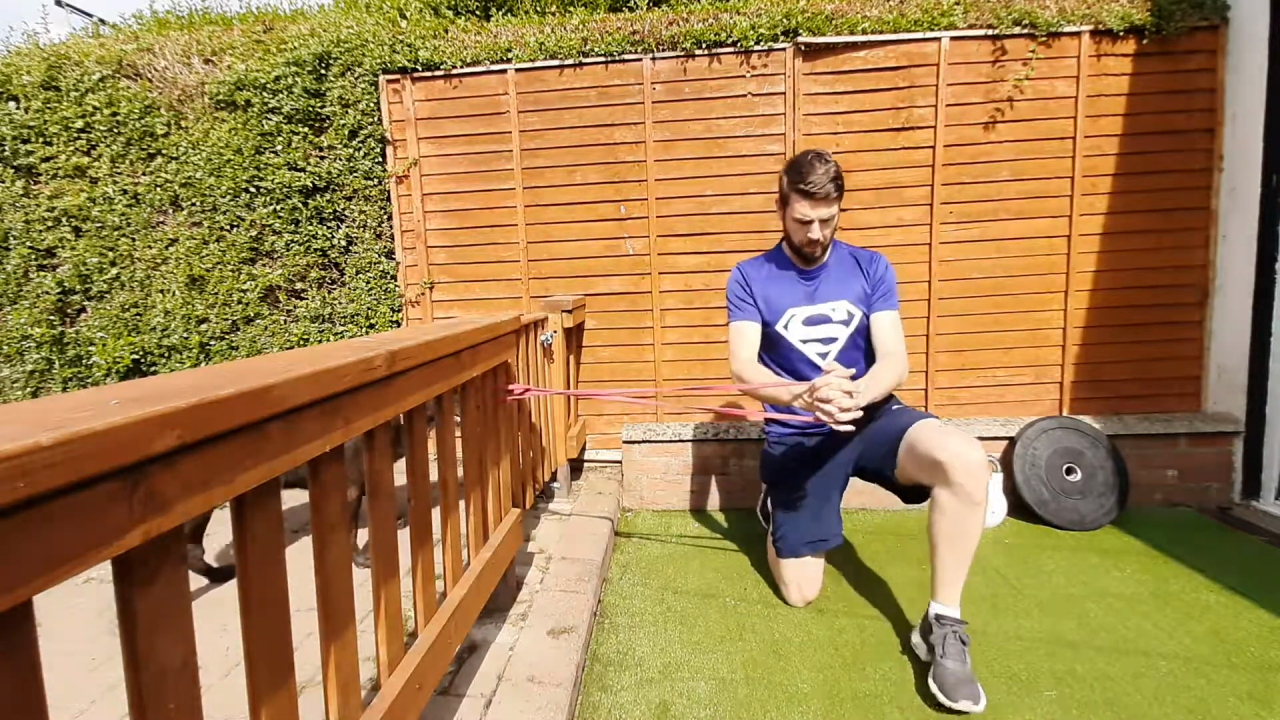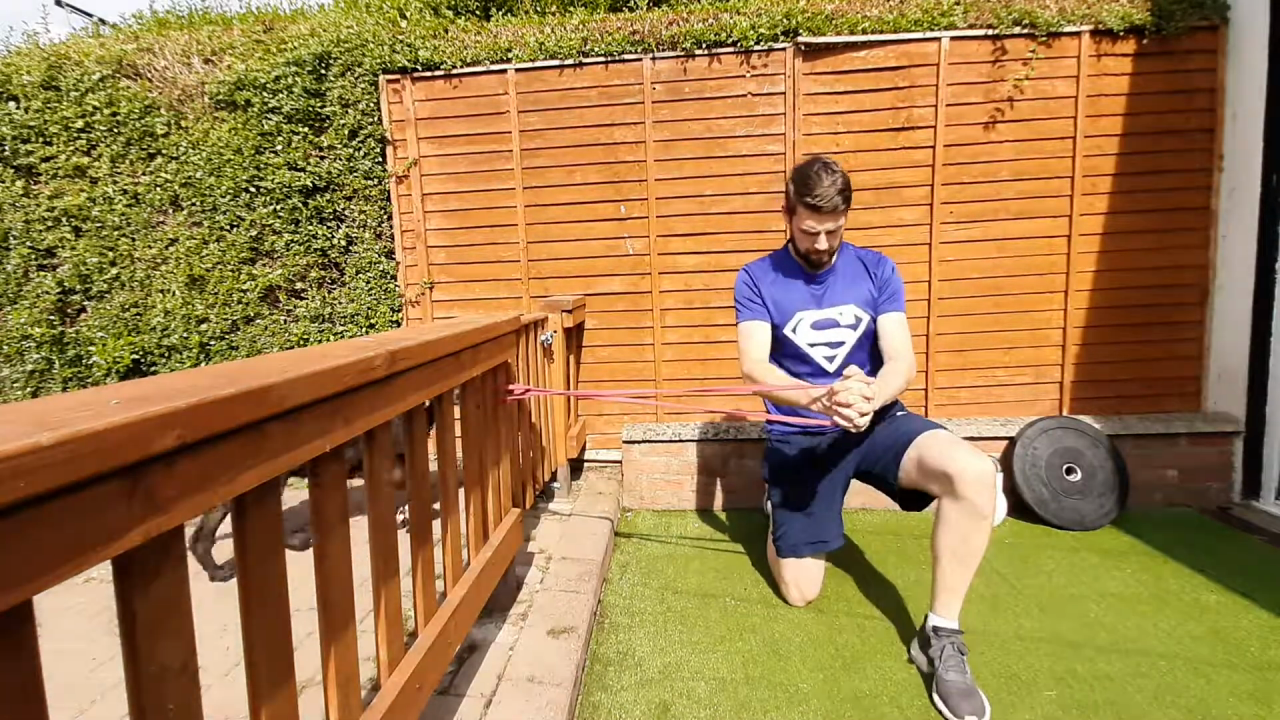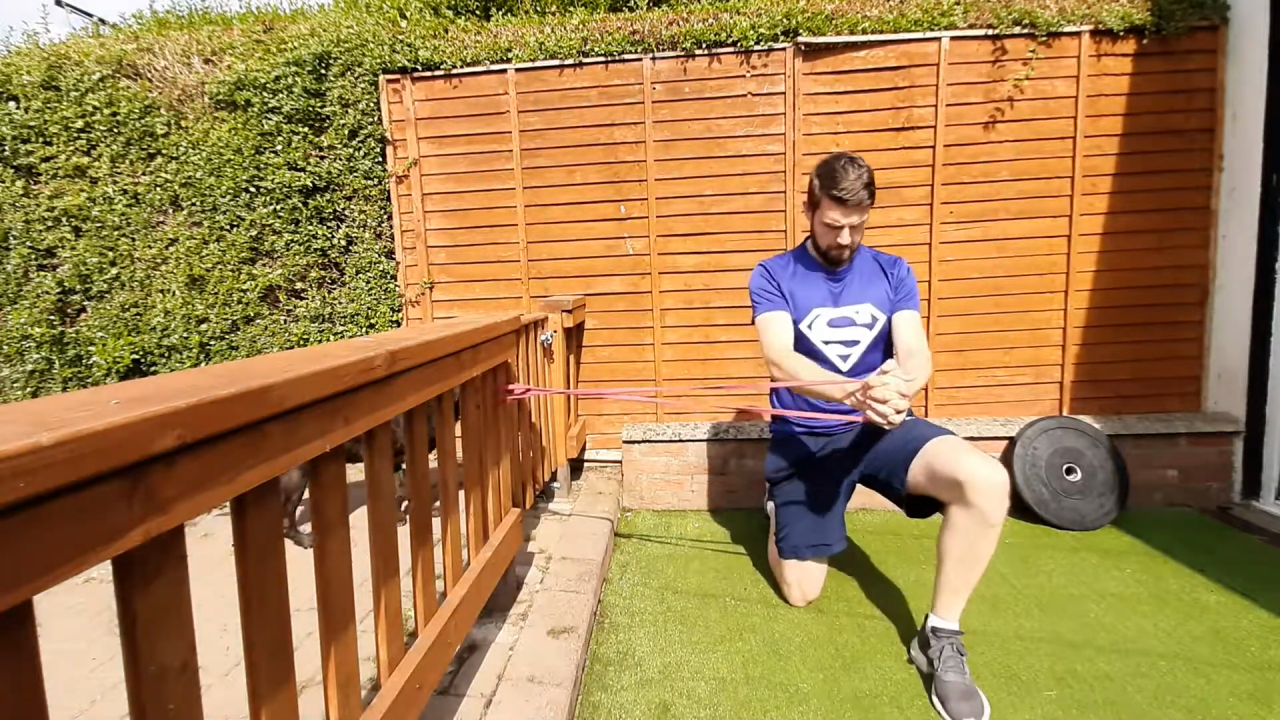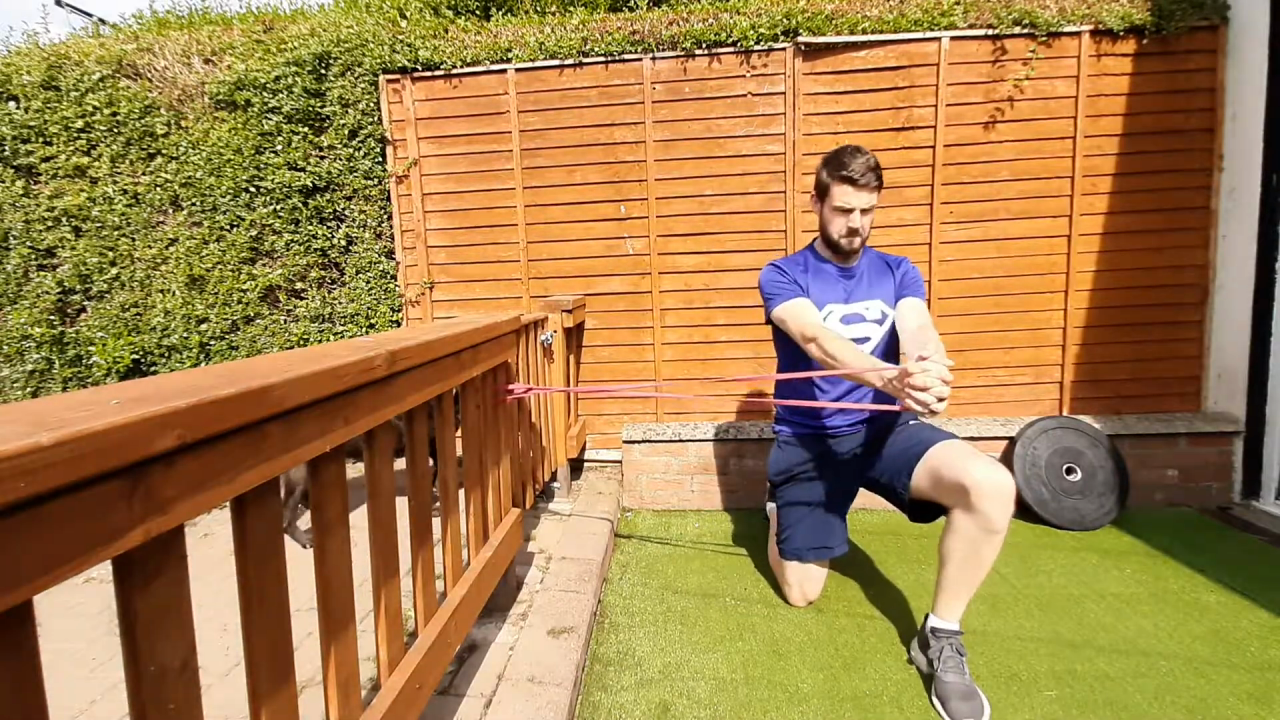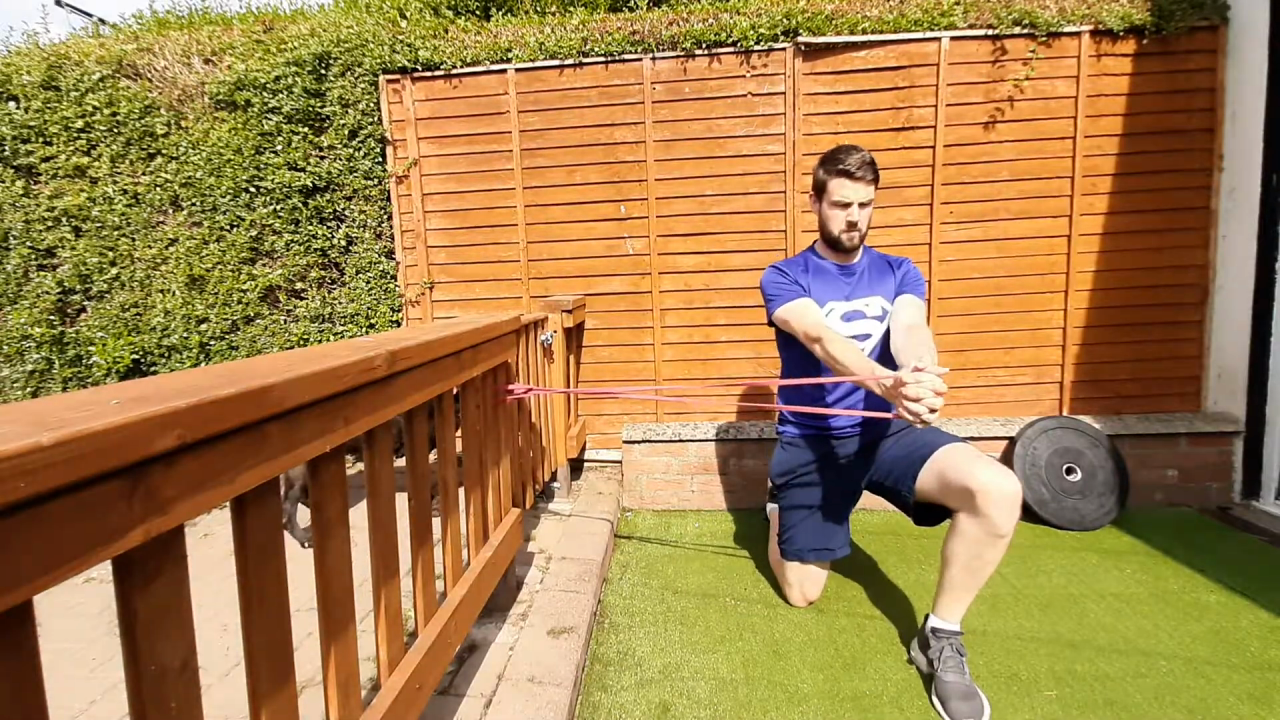
dt=0.3s
person 1, frame 1
left shoulder: (870, 268)
right shoulder: (750, 278)
left elbow: (894, 361)
right elbow: (742, 368)
left wrist: (852, 395)
right wrist: (804, 397)
left hip: (871, 414)
right hip: (795, 434)
left knee: (965, 458)
right knee: (798, 592)
left ankle: (942, 623)
right ankle: (776, 508)
person 1, frame 2
left shoulder: (877, 270)
right shoulder: (757, 280)
left elbow: (902, 361)
right elbow: (754, 367)
left wrist: (868, 397)
right wrist: (823, 400)
left hip: (876, 420)
right hip: (799, 436)
left knee: (974, 474)
right knee: (799, 592)
left ankle: (941, 635)
right ankle: (781, 507)
person 1, frame 3
left shoulder: (893, 272)
right shoulder: (773, 276)
left elbow: (916, 354)
right elbow: (780, 360)
left wrist: (901, 385)
right wrist: (856, 391)
left hip: (879, 428)
right hip: (803, 436)
left knee: (985, 480)
right knee: (799, 592)
left ankle: (940, 635)
right ankle: (778, 509)
person 1, frame 4
left shoulder: (899, 272)
right shoulder: (783, 275)
left elbow: (920, 332)
right elbow: (816, 341)
left wrist: (931, 369)
right wrist: (893, 379)
left hip: (884, 428)
right hip: (809, 438)
left knee: (992, 486)
right knee: (801, 593)
left ankle: (940, 636)
right ankle: (779, 510)
person 1, frame 5
left shoulder: (899, 272)
right shoulder: (783, 278)
left elbow: (910, 332)
right elbow: (821, 338)
left wrist: (923, 374)
right wrist: (890, 383)
left hip: (889, 431)
right hip: (811, 441)
left knee: (998, 491)
right knee: (802, 594)
left ankle: (941, 637)
right ankle: (780, 512)
